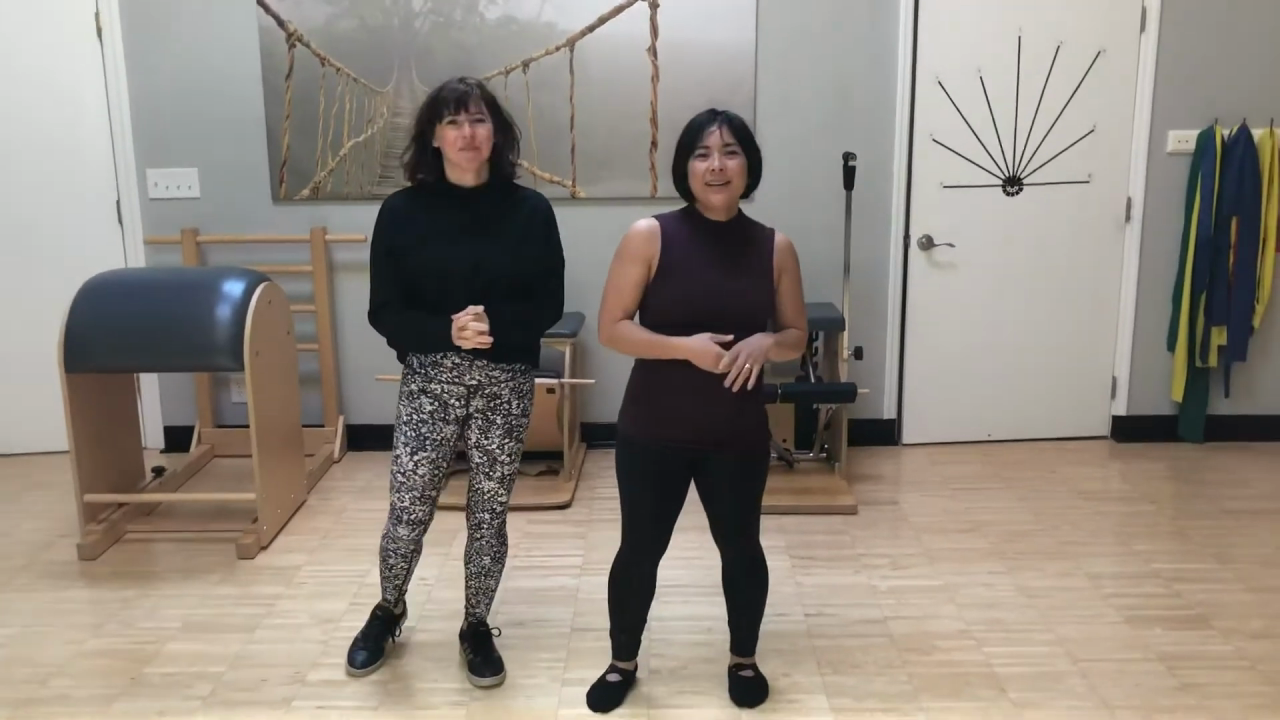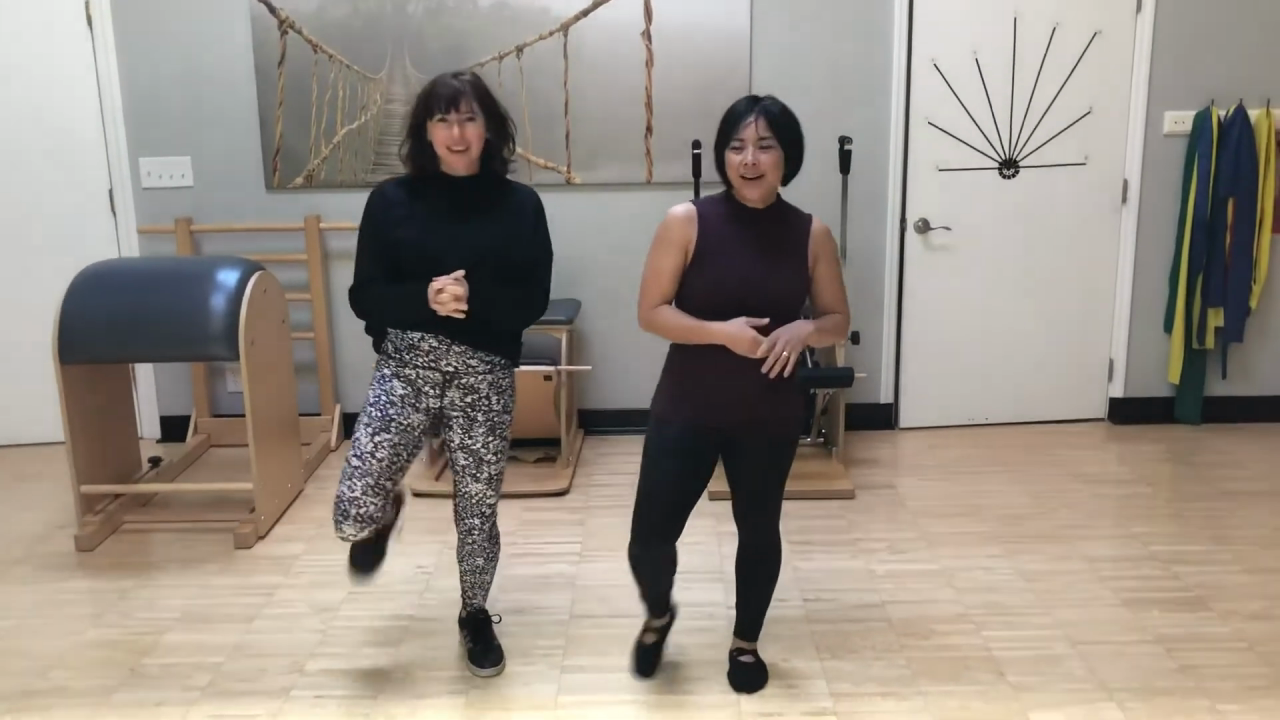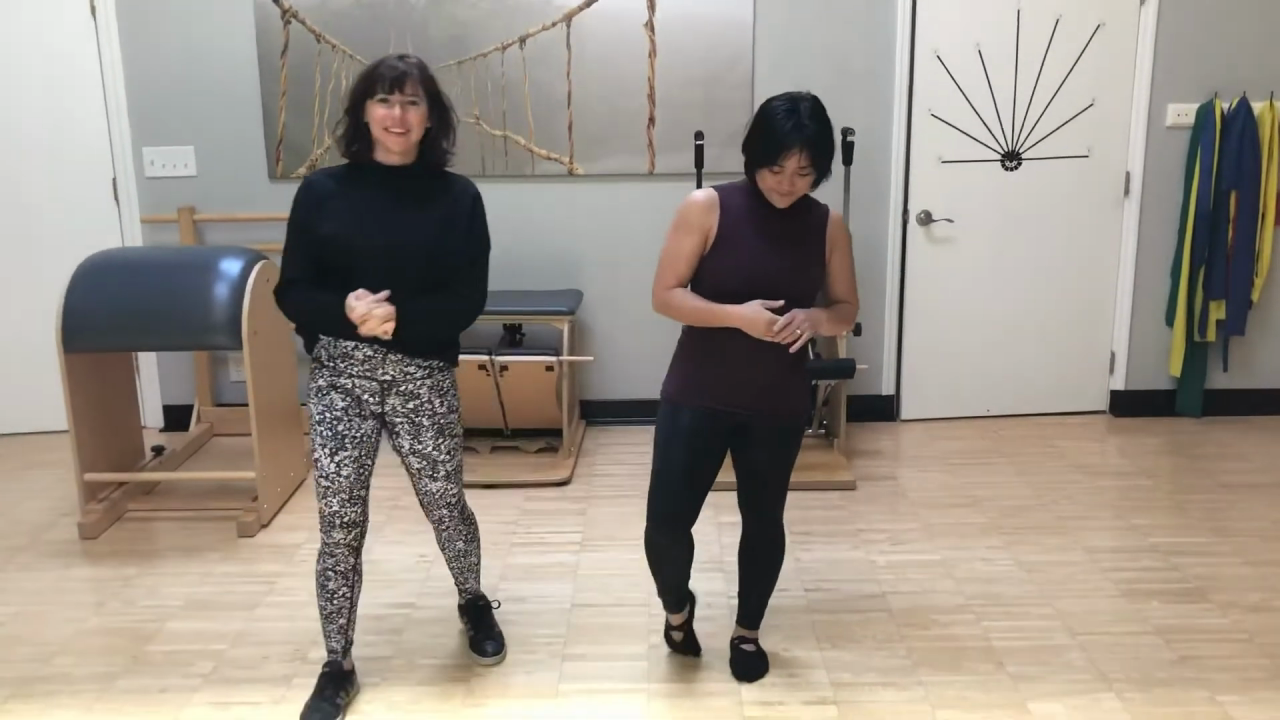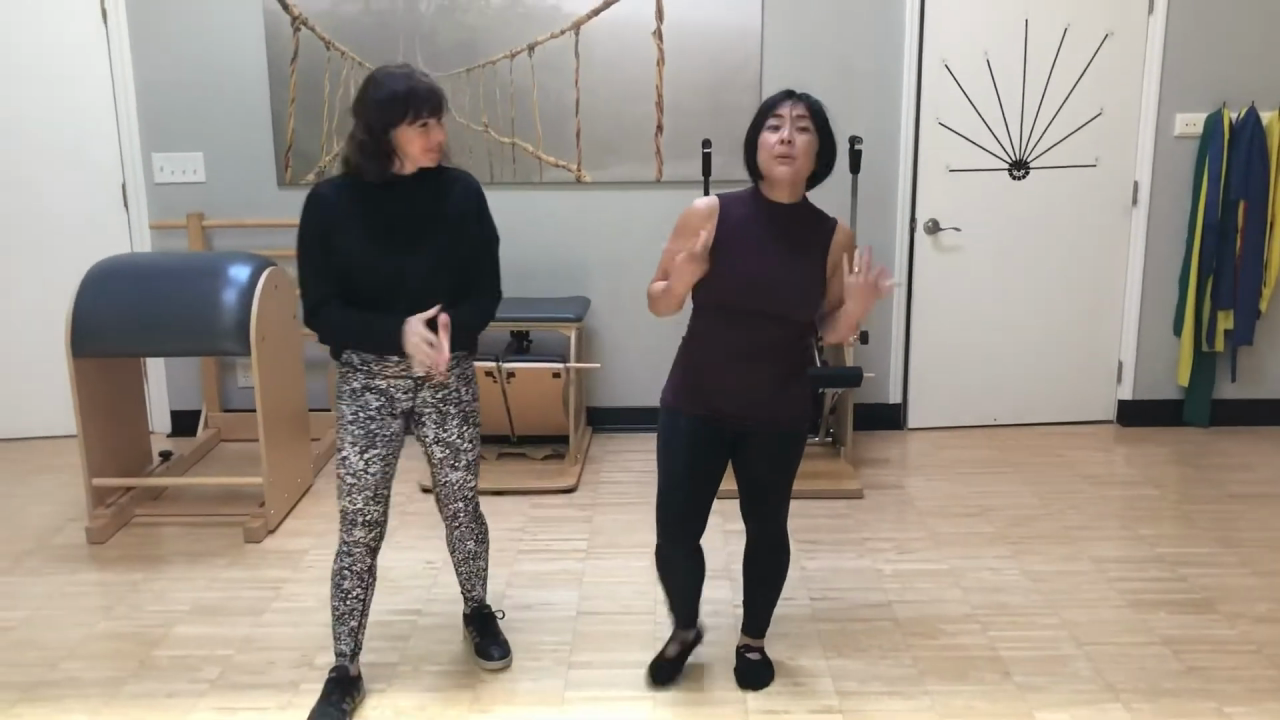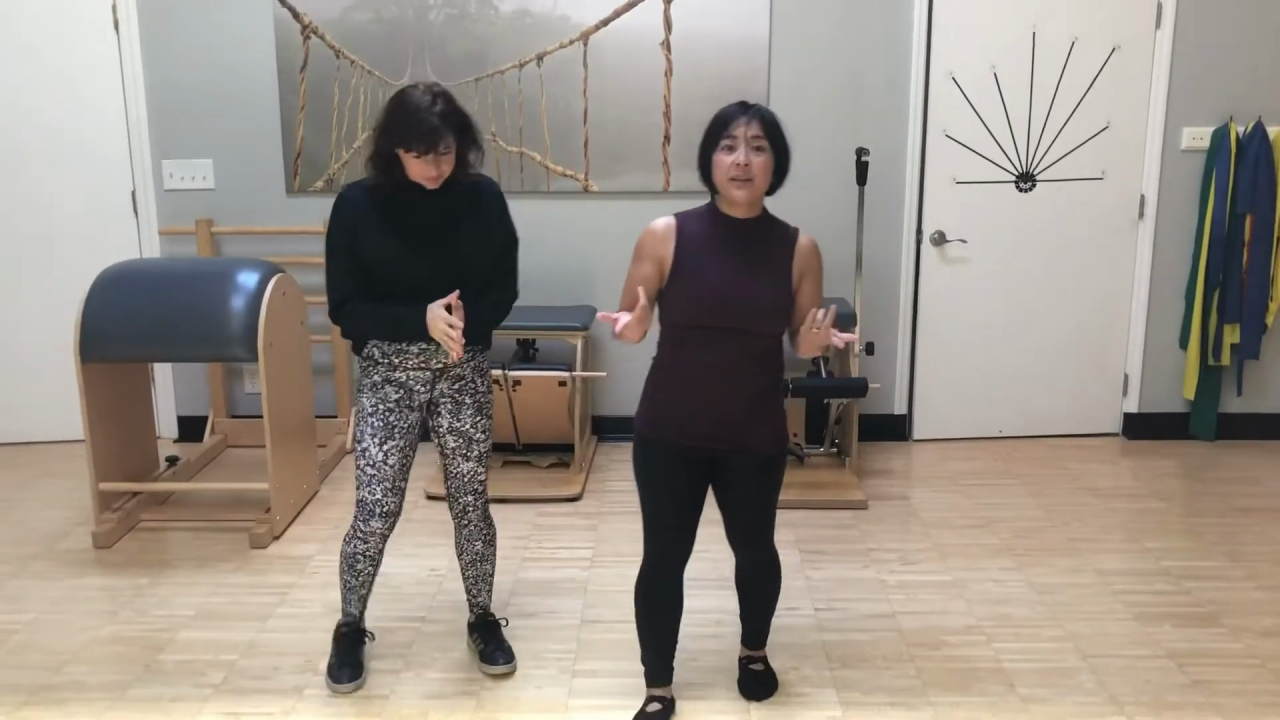
dt=0.5s
person 1, frame 1
left shoulder: (530, 210)
right shoulder: (403, 211)
left elbow: (549, 305)
right elbow: (384, 312)
left wrist: (496, 325)
right wrist: (448, 330)
left hip: (505, 382)
right hip: (429, 379)
left knee: (489, 512)
right knee: (409, 512)
left ankle: (477, 628)
right ankle: (388, 612)
person 1, frame 2
left shoulder: (519, 204)
right shoulder: (392, 200)
left elbow: (533, 300)
right elbow: (365, 297)
left wrist: (474, 299)
right wrist: (425, 299)
left hip: (484, 373)
right hip: (404, 367)
left knee: (477, 511)
right knee: (353, 510)
left ankle: (475, 617)
right ankle: (386, 512)
person 1, frame 3
left shoulder: (456, 197)
right shoulder: (322, 190)
left elbow: (468, 300)
right elbow: (291, 291)
left wrist: (401, 317)
right wrist: (345, 310)
left hip: (424, 376)
right hip: (339, 376)
left knee: (446, 506)
right knee: (340, 527)
left ankle: (473, 602)
right ankle: (337, 666)
person 1, frame 4
left shoulder: (461, 193)
right shoulder: (331, 203)
left elbow: (486, 290)
right elbow: (321, 310)
left wrist: (451, 329)
right wrist: (398, 331)
left hip: (449, 376)
right hip: (369, 380)
left knee: (461, 505)
right knee: (361, 526)
left ankle: (478, 611)
person 1, frame 5
left shoulder: (483, 199)
right shoulder: (358, 205)
left elbow: (503, 290)
right elbow: (344, 306)
left wrist: (464, 319)
right wrist: (422, 319)
left hip: (465, 369)
right hip: (388, 372)
left knee: (469, 501)
right knee: (376, 510)
left ankle: (482, 618)
right ankle: (350, 627)
person 2, frame 1
left shoulder: (775, 247)
right shoulder: (649, 237)
left elbow: (797, 335)
right elbow: (612, 328)
left wrist: (765, 343)
right wrist: (686, 346)
left hip: (739, 434)
right hip: (653, 432)
left knee: (741, 547)
right knee: (640, 550)
left ankle: (743, 659)
right ankle: (623, 662)
person 2, frame 2
left shoulder: (810, 235)
right shoulder: (686, 221)
left elbow: (838, 320)
right elbow: (650, 312)
left wrist: (803, 331)
right wrist: (720, 332)
left hip: (770, 415)
right hip: (686, 409)
left knee: (759, 530)
right knee: (651, 534)
left ankle: (745, 642)
right ankle: (657, 616)
person 2, frame 3
left shoulder: (827, 225)
right shoulder: (707, 206)
left elbow: (847, 309)
right elbow: (665, 295)
left wrist: (815, 318)
right wrist: (737, 315)
left hip: (778, 403)
right hip: (697, 394)
left knee: (763, 519)
right knee: (667, 518)
left ankle: (747, 631)
right ankle: (677, 607)
person 2, frame 4
left shoulder: (833, 237)
right shoulder: (707, 215)
left elbow: (829, 331)
right elbow: (657, 301)
left wrist: (856, 308)
right wrist: (675, 289)
left hip: (778, 414)
right hip: (695, 404)
left knee: (766, 529)
right knee: (676, 528)
left ankle: (752, 640)
right ankle: (684, 628)
person 2, frame 5
left shoulder: (798, 249)
right shoulder: (665, 235)
left elbow: (803, 338)
right elbow: (631, 319)
left wrist: (817, 338)
right wrist: (632, 326)
left hip: (755, 436)
right hip: (668, 432)
left knee: (754, 549)
right knee: (663, 558)
left ankle: (753, 651)
